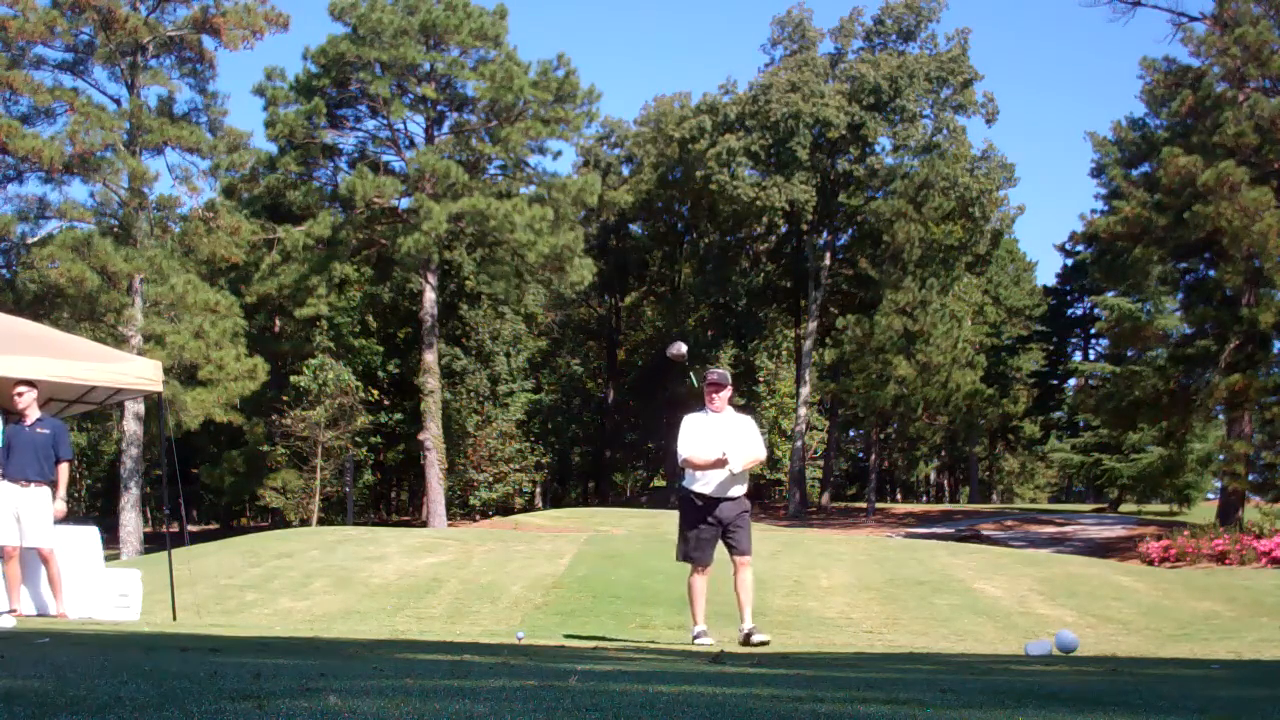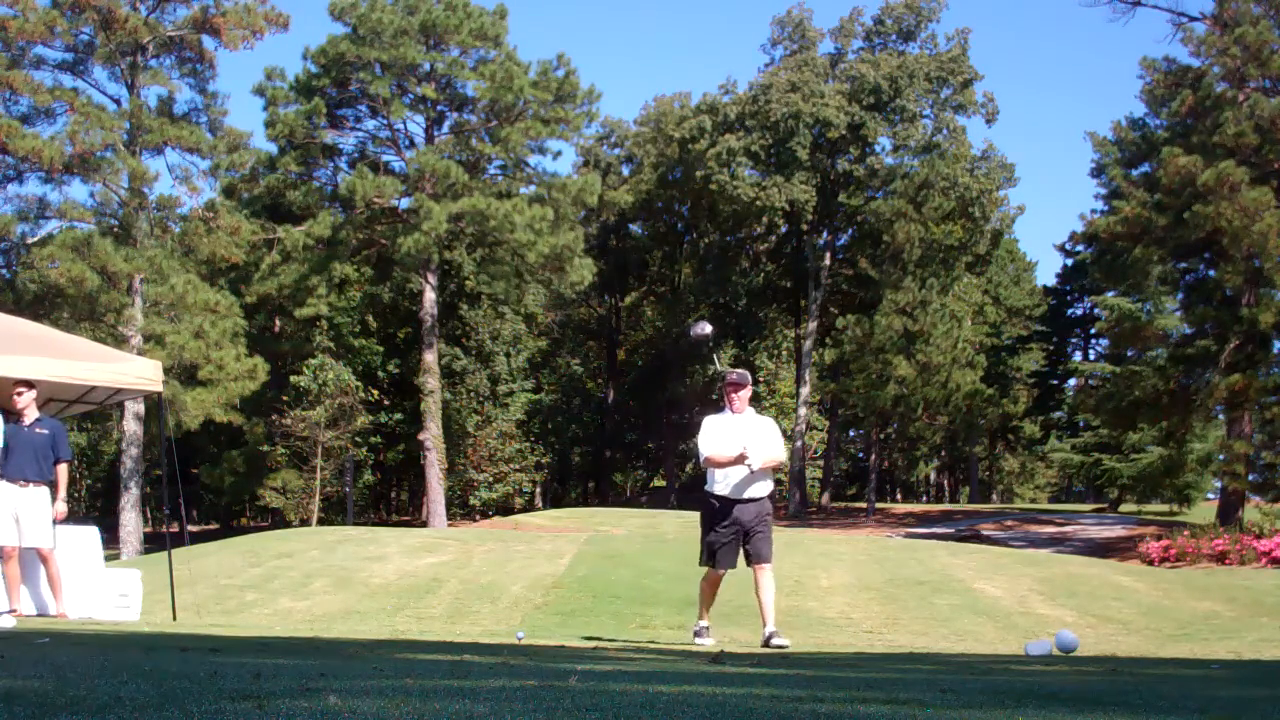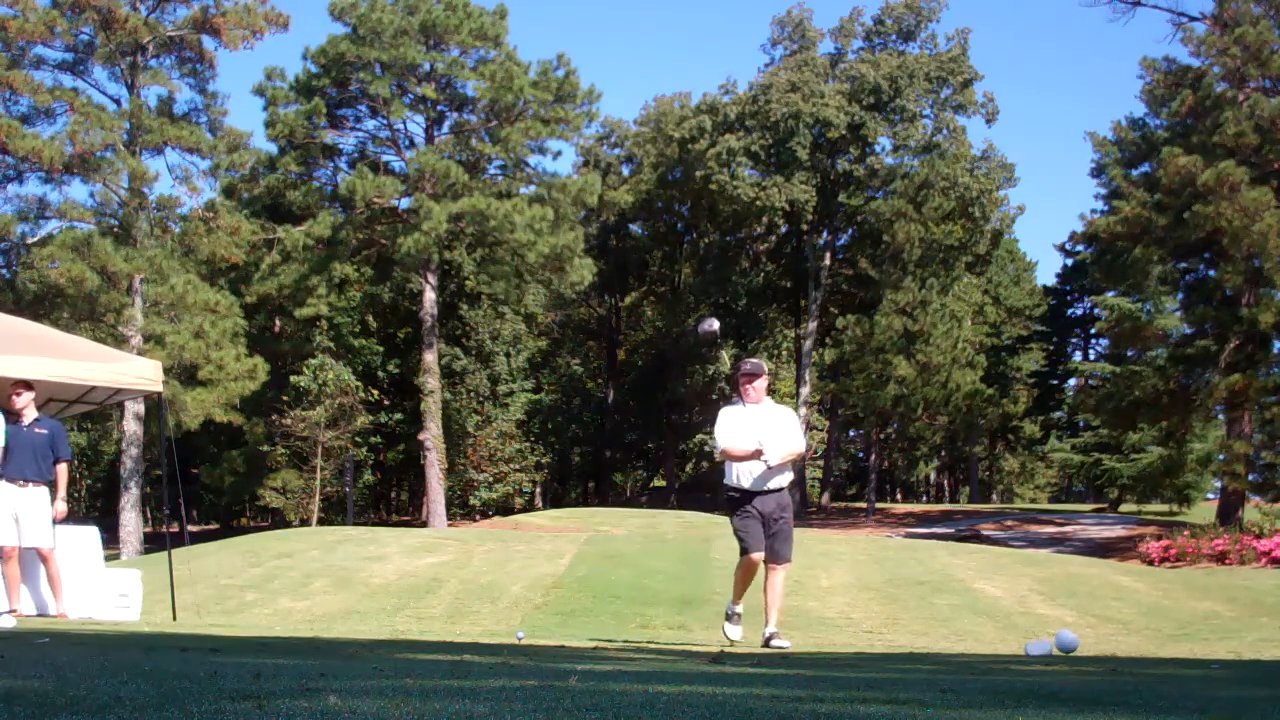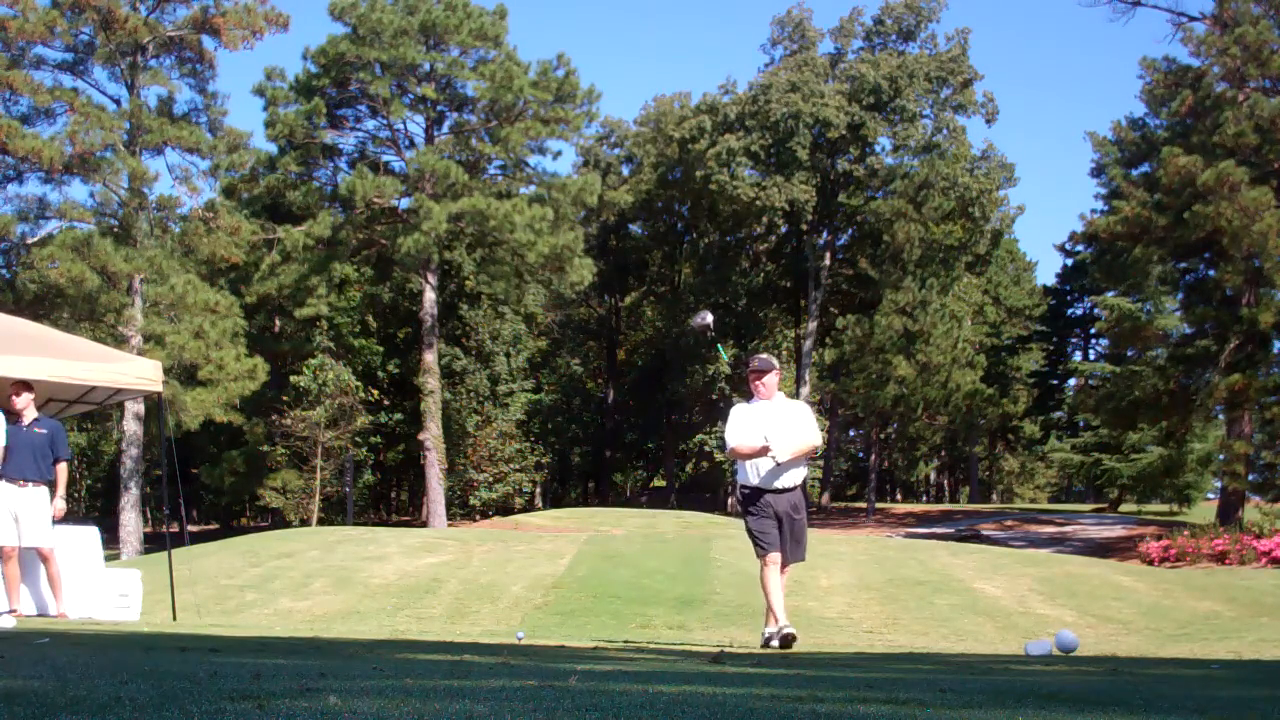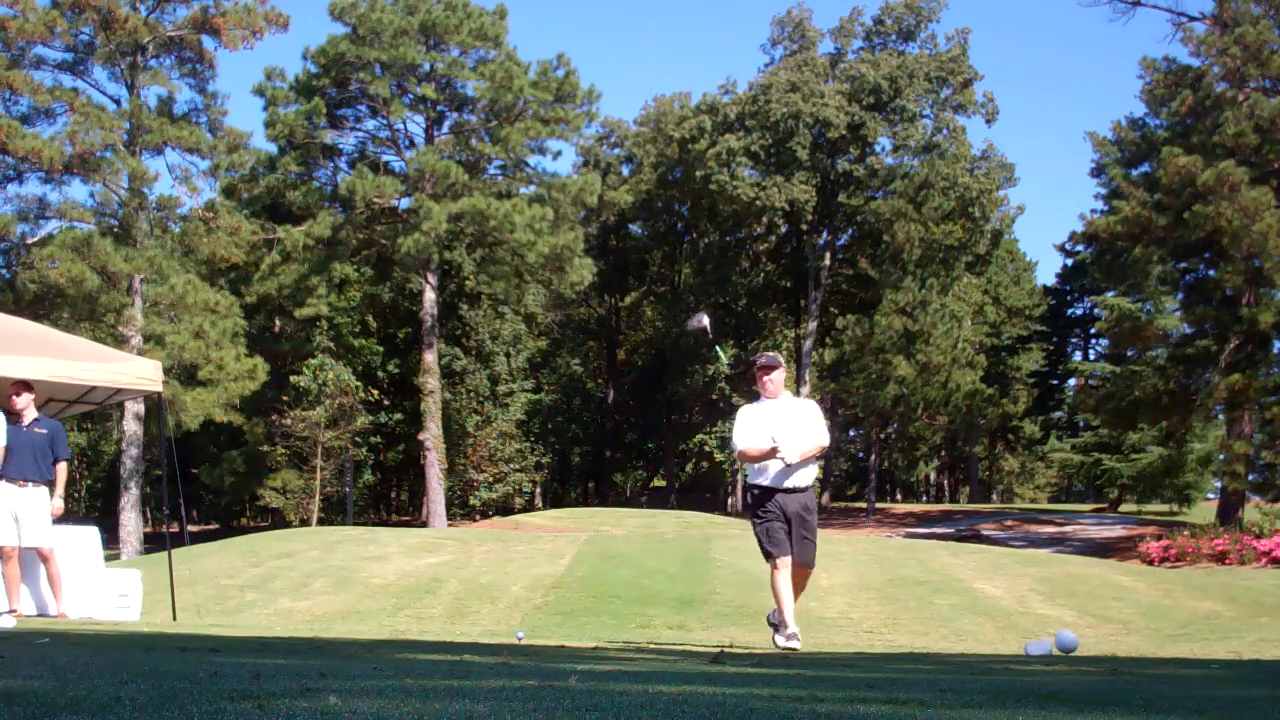
dt=0.2s
person 1, frame 1
left shoulder: (745, 423)
right shoulder: (692, 421)
left elbow: (759, 454)
right elbow: (686, 458)
left wrist: (739, 464)
right wrist: (715, 463)
left hip: (735, 503)
right hip: (699, 502)
left knee: (743, 560)
right knee: (700, 567)
left ankle: (747, 626)
right ankle: (699, 628)
person 1, frame 2
left shoulder: (766, 423)
right shoulder: (712, 422)
left elbow: (780, 456)
right elbow: (707, 458)
left wrist: (757, 462)
right wrist: (736, 459)
left hip: (758, 505)
right hip: (721, 504)
left knee: (763, 565)
right knee: (717, 570)
left ankle: (770, 631)
right ankle: (702, 624)
person 1, frame 3
left shoulder: (786, 414)
right shoulder: (729, 414)
left elbow: (799, 446)
right elbow: (724, 450)
left wrist: (776, 457)
right wrist: (752, 454)
left hip: (777, 497)
right hip: (742, 497)
left knee: (777, 564)
right knee: (753, 556)
left ankle: (771, 630)
right ankle: (735, 606)
person 1, frame 4
left shoulder: (799, 409)
right shoulder: (740, 411)
left elbow: (813, 440)
right elbow: (734, 448)
left wrist: (785, 453)
right wrist: (760, 451)
left hip: (791, 495)
right hip: (756, 495)
left knee: (783, 565)
right knee: (770, 558)
left ankle: (770, 630)
right ankle: (781, 625)
person 1, frame 5
left shoulder: (807, 407)
right shoulder: (747, 412)
left elbow: (821, 440)
right elbow: (742, 452)
left wrist: (795, 454)
right wrist: (770, 454)
left hip: (802, 495)
right hip: (765, 496)
left knee: (802, 565)
right knee: (781, 562)
left ankle: (779, 614)
right ankle: (790, 630)
person 2, frame 1
left shoulder: (55, 427)
left elbow: (63, 463)
left wrist: (60, 497)
left hip: (38, 493)
left knee: (46, 552)
left ankle: (60, 608)
person 2, frame 2
left shoulder: (53, 427)
left elbow: (62, 464)
left wrist: (61, 498)
left hip: (37, 493)
left knee: (45, 552)
left ankle: (60, 608)
person 2, frame 3
left shoulder: (52, 427)
left elbow: (61, 464)
left wrist: (61, 498)
left hip: (36, 493)
left knee: (45, 551)
left ankle: (60, 608)
person 2, frame 4
left shoulder: (52, 426)
left elbow: (61, 463)
left wrist: (60, 496)
left hip: (36, 493)
left knee: (46, 551)
left ankle: (61, 608)
person 2, frame 5
left shoulder: (52, 427)
left elbow: (61, 463)
left wrist: (58, 495)
left hip: (36, 493)
left knee: (45, 551)
left ankle: (61, 608)
